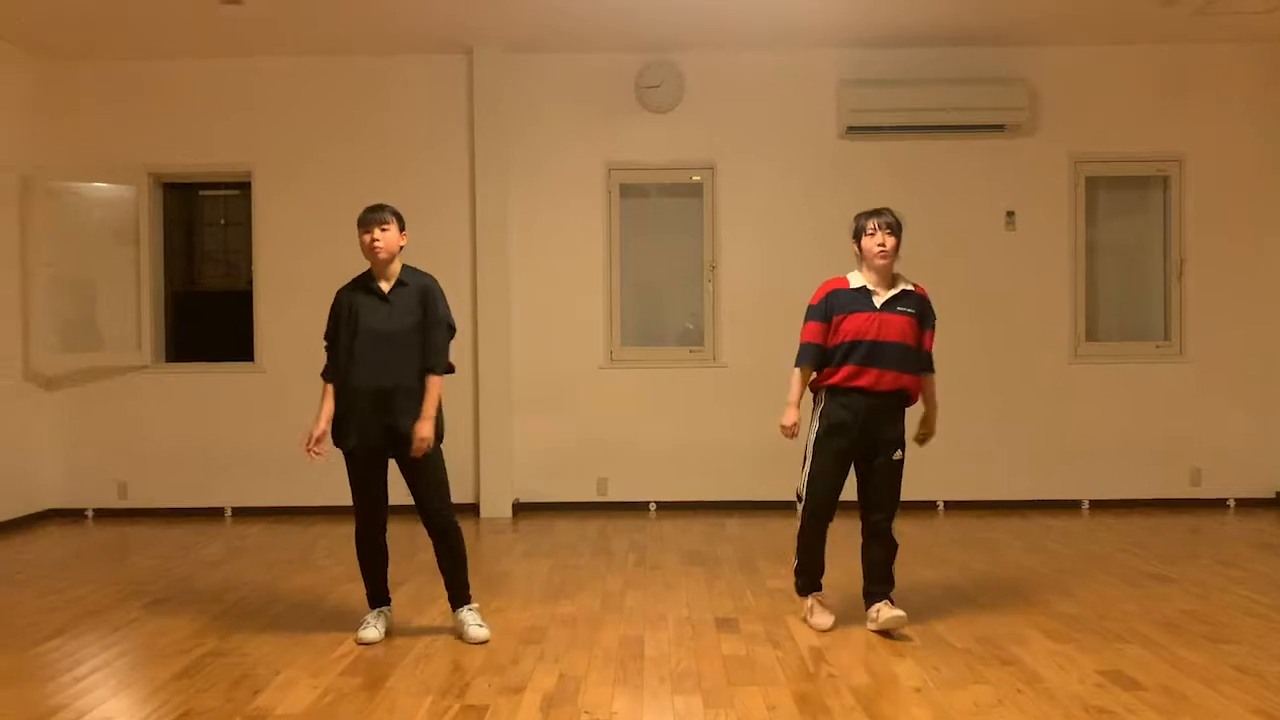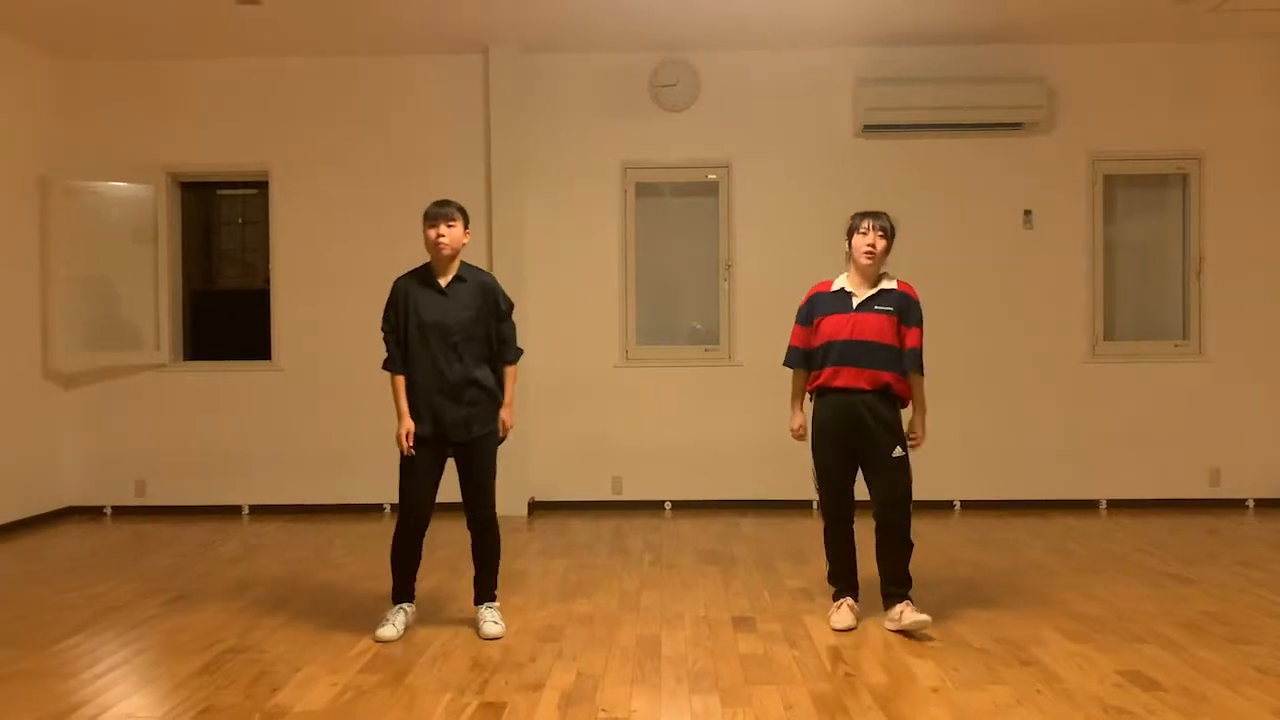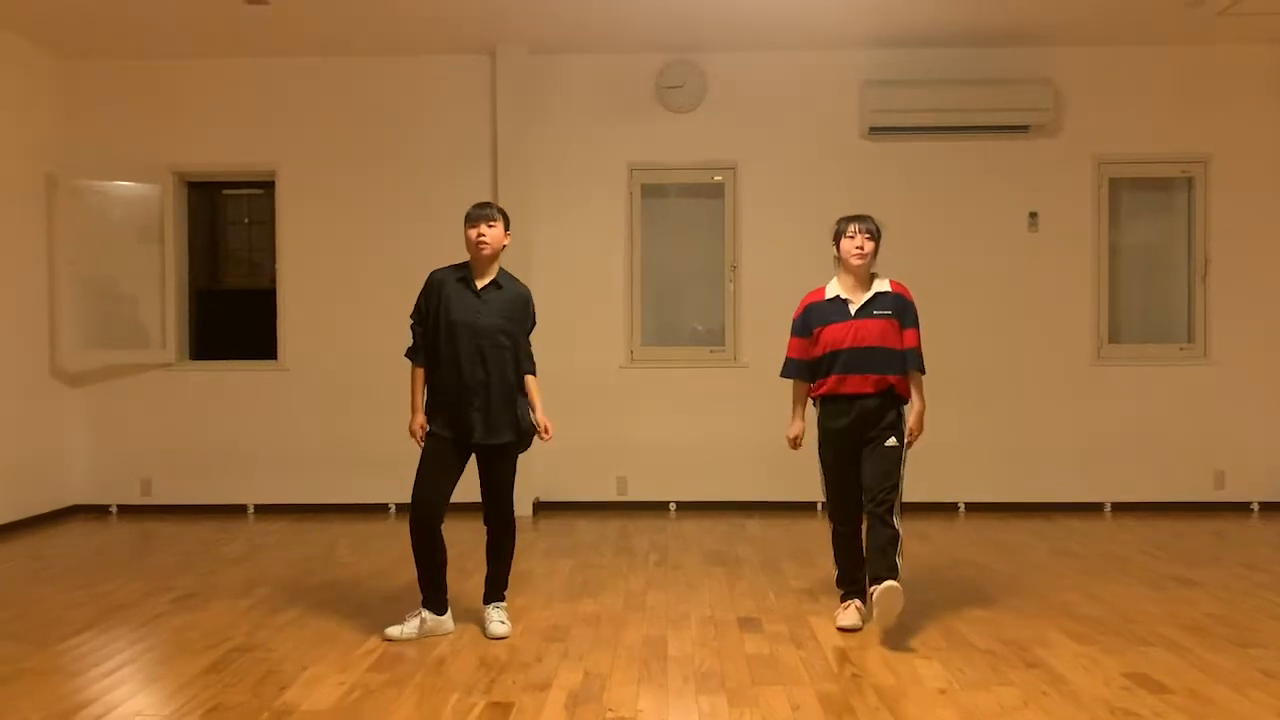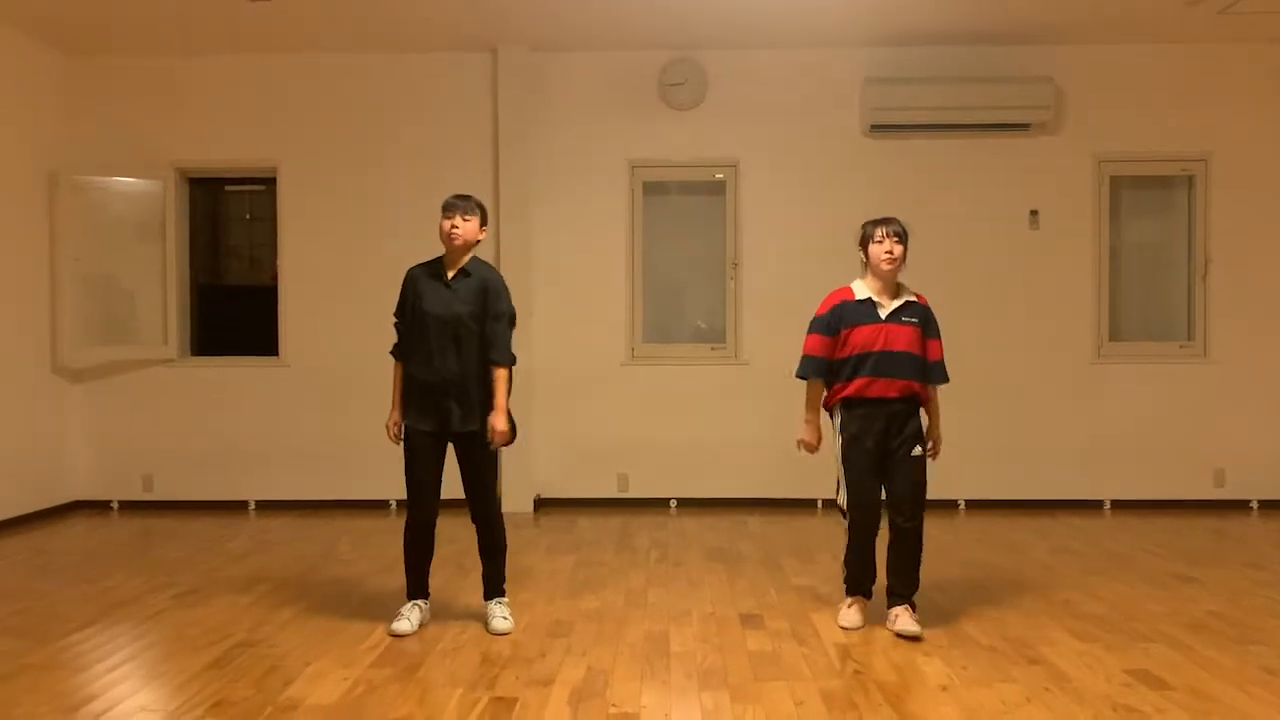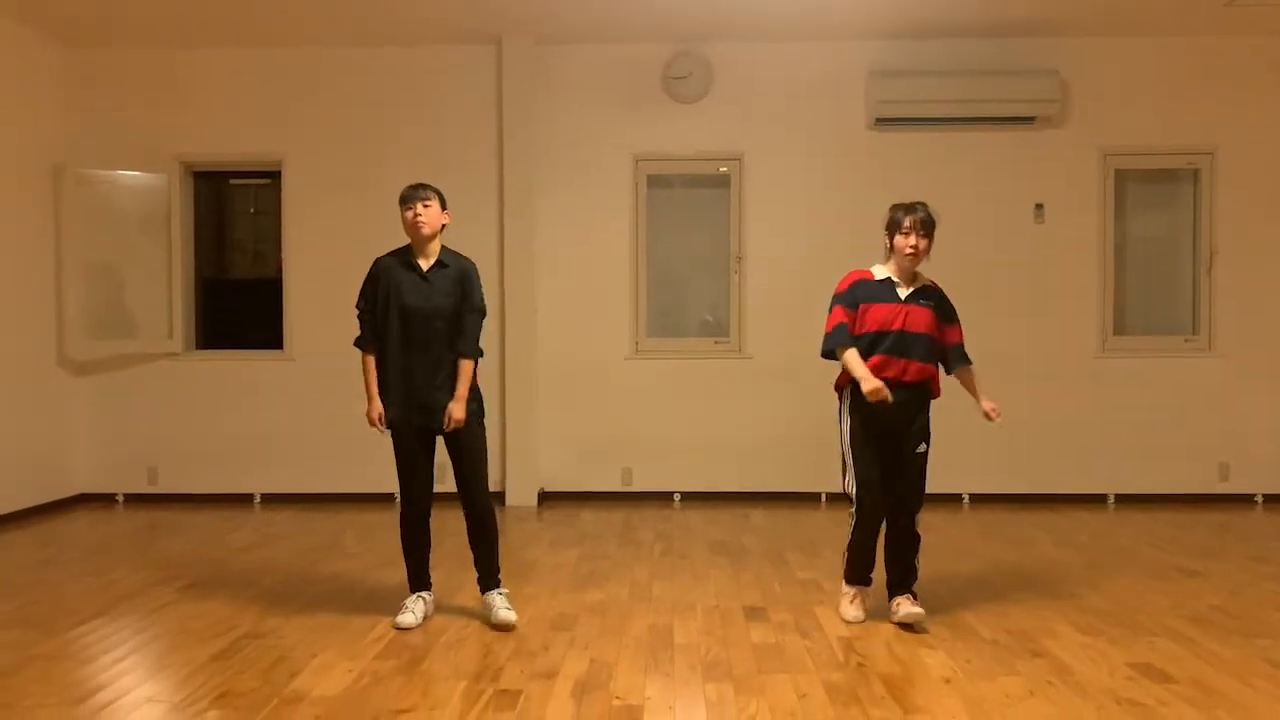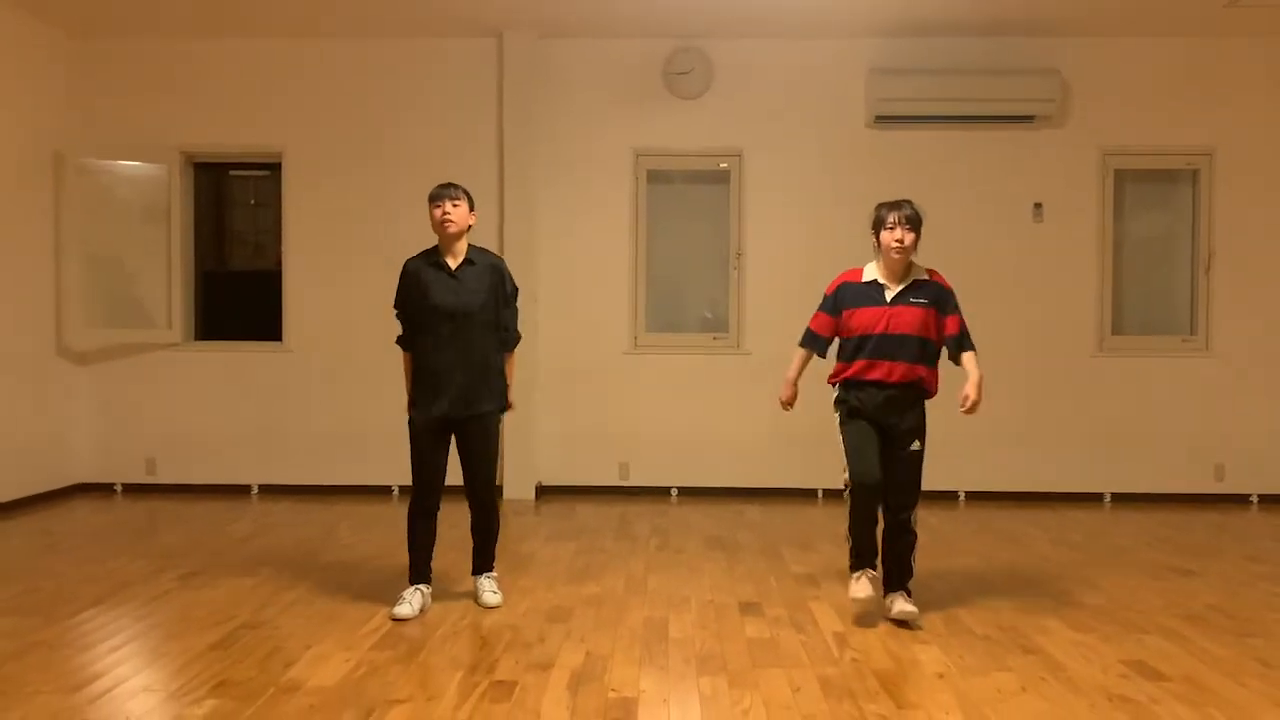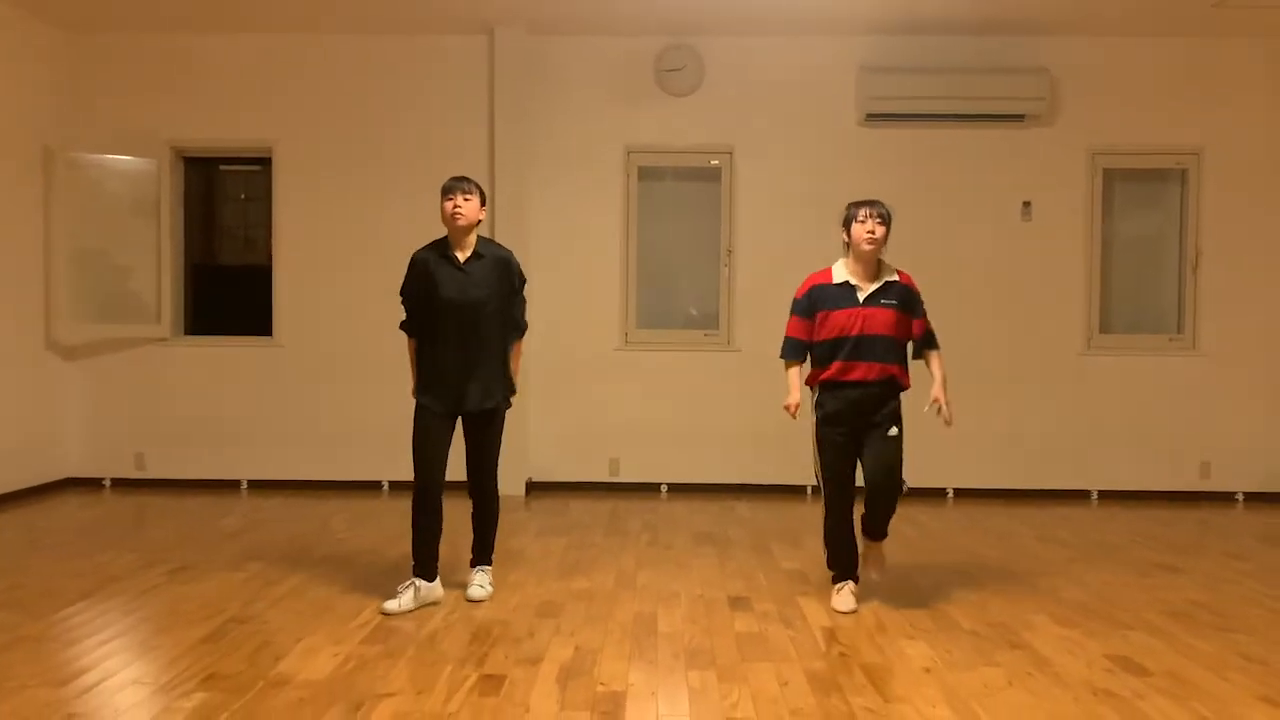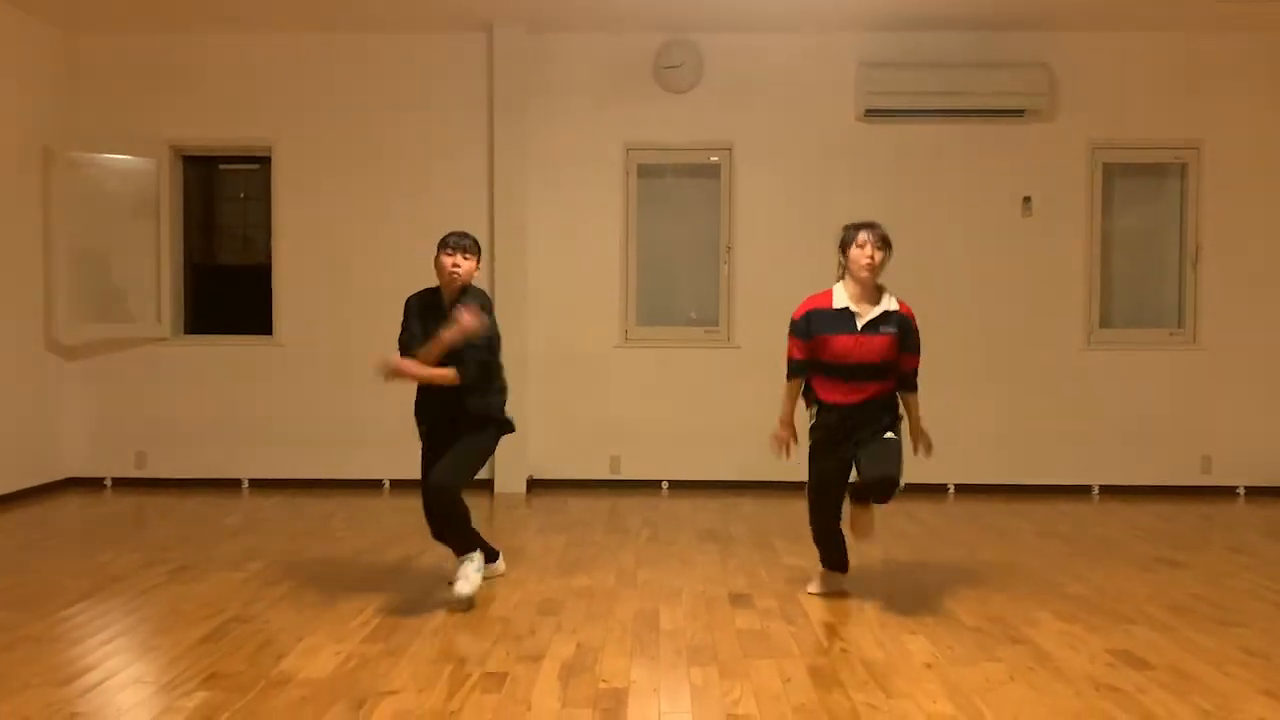
dt=0.5s
person 1, frame 1
left shoulder: (425, 289)
right shoulder: (348, 297)
left elbow: (437, 359)
right elbow: (335, 367)
left wrist: (427, 417)
right wrist: (323, 419)
left hip: (411, 423)
right hip: (361, 425)
left knee: (440, 516)
right knee: (369, 522)
left ankle: (464, 607)
right ankle: (378, 608)
person 1, frame 2
left shoulder: (485, 287)
right shoulder: (405, 289)
left elbow: (507, 350)
right elbow: (396, 358)
left wrist: (506, 404)
right wrist: (404, 415)
left hip: (478, 417)
right hip: (426, 420)
left knee: (481, 515)
right knee: (412, 515)
left ankle: (487, 604)
right ankle: (402, 603)
person 1, frame 3
left shoulder: (517, 295)
right shoulder: (440, 284)
left elbow: (523, 359)
right elbow: (421, 351)
left wrist: (537, 409)
right wrist: (418, 409)
left hip: (501, 421)
right hip: (447, 420)
left knee: (499, 515)
right knee: (423, 513)
left ankle: (495, 603)
right ankle: (434, 610)
person 1, frame 4
left shoulder: (488, 281)
right shoulder: (416, 279)
left elbow: (500, 350)
right elbow: (404, 349)
left wrist: (500, 409)
right wrist: (396, 406)
left hip: (473, 411)
right hip: (423, 412)
left knee: (486, 509)
right knee: (420, 510)
left ankle: (496, 598)
right ankle: (417, 600)
person 1, frame 5
left shoulder: (462, 270)
right shoulder: (385, 270)
left elbow: (469, 341)
right elbow: (369, 338)
left wrist: (460, 398)
right wrist: (373, 396)
left hip: (457, 400)
right hip: (406, 403)
left knee: (477, 498)
right knee: (414, 503)
left ankle: (492, 590)
right ankle: (420, 592)
person 1, frame 6
left shoulder: (493, 268)
right shoulder: (415, 270)
left elbow: (508, 335)
right elbow: (408, 339)
left wrist: (506, 388)
right wrist: (410, 392)
left hip: (481, 398)
right hip: (429, 399)
left knee: (482, 491)
right knee: (424, 493)
left ankle: (485, 574)
right ankle: (419, 584)
person 1, frame 7
left shoulder: (501, 261)
right shoulder: (424, 261)
left elbow: (515, 326)
right elbow: (414, 327)
left wrist: (510, 377)
right wrist: (416, 378)
left hip: (486, 388)
right hip: (435, 389)
left knee: (483, 482)
right knee: (426, 483)
left ankle: (481, 567)
right ankle: (424, 579)
person 1, frame 8
left shoulder: (477, 304)
right shoulder: (418, 305)
left elbow: (463, 365)
right elbow: (400, 365)
left wrist: (429, 363)
right wrist: (448, 340)
left hip: (480, 422)
right hip: (437, 424)
left knee: (441, 487)
right knee: (438, 513)
left ankle: (471, 553)
right ankle: (486, 557)
person 2, frame 1
left shoulder: (916, 300)
right shoulder: (833, 293)
left elbow: (923, 365)
right elbow: (809, 355)
left wrist: (931, 411)
right wrist: (793, 404)
left hip: (888, 413)
right hip: (838, 407)
left knee: (880, 514)
right knee: (817, 502)
left ankle: (878, 601)
right ankle: (811, 592)
person 2, frame 2
left shoulder: (903, 297)
right shoulder: (819, 297)
left elbow: (913, 364)
right elbow: (803, 361)
left wrist: (919, 415)
right wrist: (796, 410)
left hip: (881, 412)
right hip: (831, 412)
left knee: (894, 508)
right knee: (836, 511)
left ankle: (898, 603)
right ankle: (845, 596)
person 2, frame 3
left shoulder: (898, 298)
right shoulder: (814, 305)
left elbow: (913, 362)
right elbow: (801, 369)
left wrist: (917, 408)
right wrist: (797, 418)
left hip: (884, 412)
right hip: (836, 416)
left knee: (883, 500)
right knee: (843, 511)
left ankle: (885, 583)
right ankle: (851, 596)
person 2, frame 4
left shoulder: (918, 309)
right shoulder: (838, 305)
left elbow: (930, 373)
right elbow: (816, 369)
left wrist: (935, 422)
right wrist: (811, 421)
left hip: (905, 419)
right hip: (858, 416)
left knee: (908, 512)
right knee: (862, 510)
left ankle: (901, 603)
right ankle: (857, 595)
person 2, frame 5
left shoulder: (935, 297)
right shoulder: (857, 285)
left elbow: (954, 355)
right elbow: (840, 340)
left wrist: (980, 397)
right wrist: (865, 378)
left hip: (915, 406)
right hip: (866, 403)
left knee: (906, 506)
right knee: (870, 500)
left ankle: (902, 593)
right ankle: (856, 584)
person 2, frame 6
left shoulder: (935, 288)
right shoulder: (847, 286)
left elbow: (959, 342)
right elbow: (815, 336)
left wrist: (973, 377)
right wrist: (791, 380)
left hip: (907, 404)
right hip: (858, 400)
left knee: (902, 502)
right knee: (864, 482)
left ankle: (898, 590)
right ankle: (862, 568)
person 2, frame 7
left shoulder: (902, 288)
right shoulder: (816, 288)
left elbow: (925, 342)
right elbow: (795, 348)
left wrist: (939, 383)
right wrist: (794, 389)
left hip: (883, 402)
right hip: (834, 402)
left knee: (886, 481)
right knee: (837, 496)
left ankle: (874, 537)
right ankle: (843, 578)
person 2, frame 8
left shoulder: (899, 316)
right shoulder: (814, 311)
left elbow: (907, 378)
right elbow: (796, 371)
left wrist: (916, 425)
right wrist: (785, 420)
left hip: (878, 418)
right hip: (830, 419)
left knee: (884, 478)
right knee: (823, 506)
left ankle: (863, 500)
right ankle: (833, 570)
